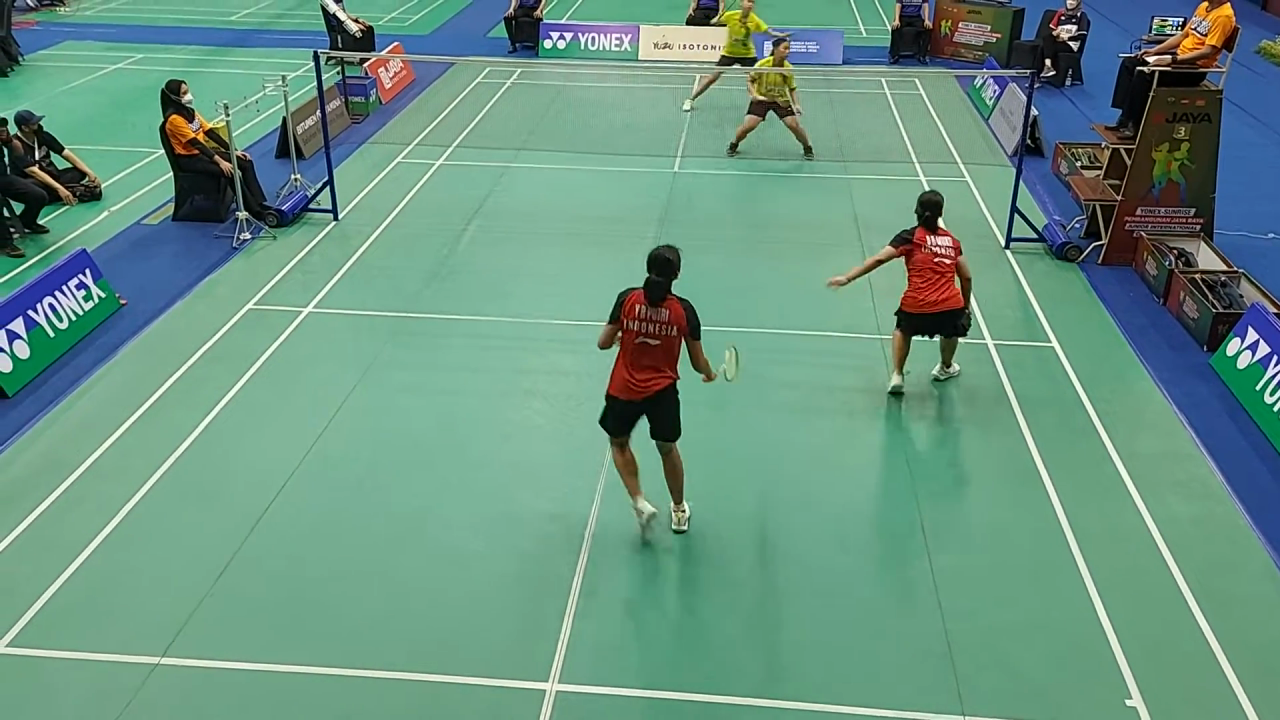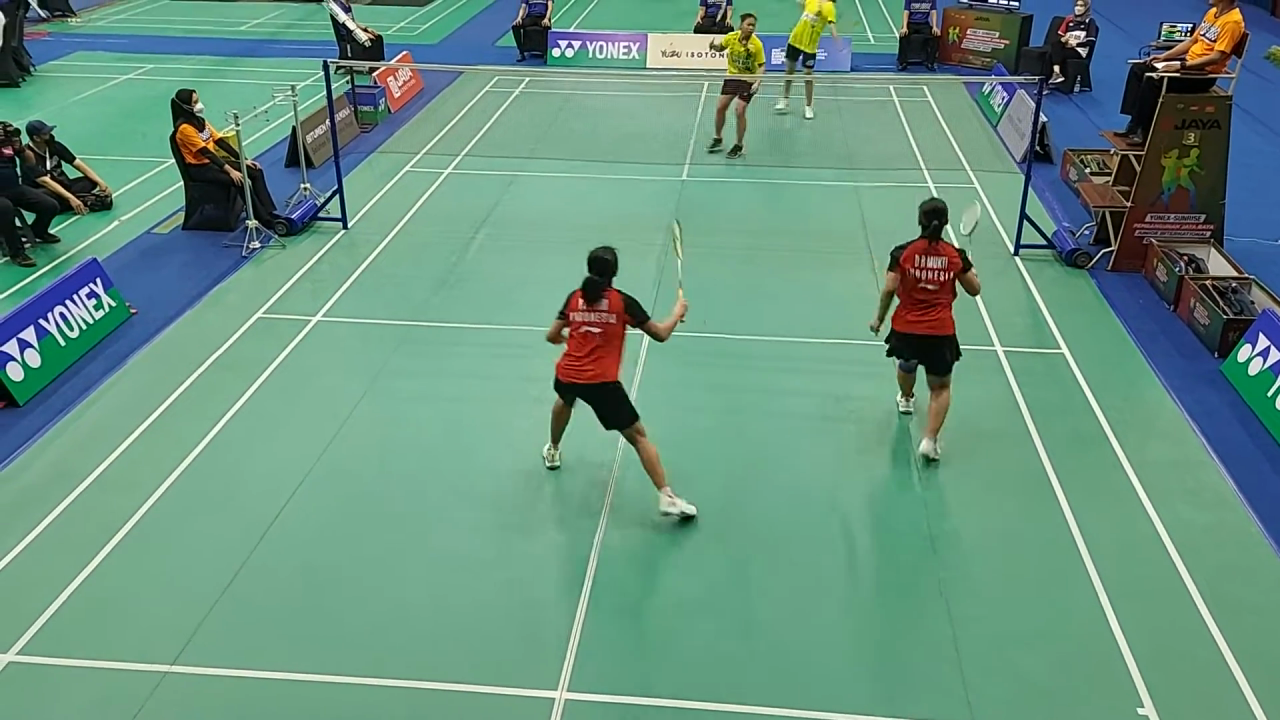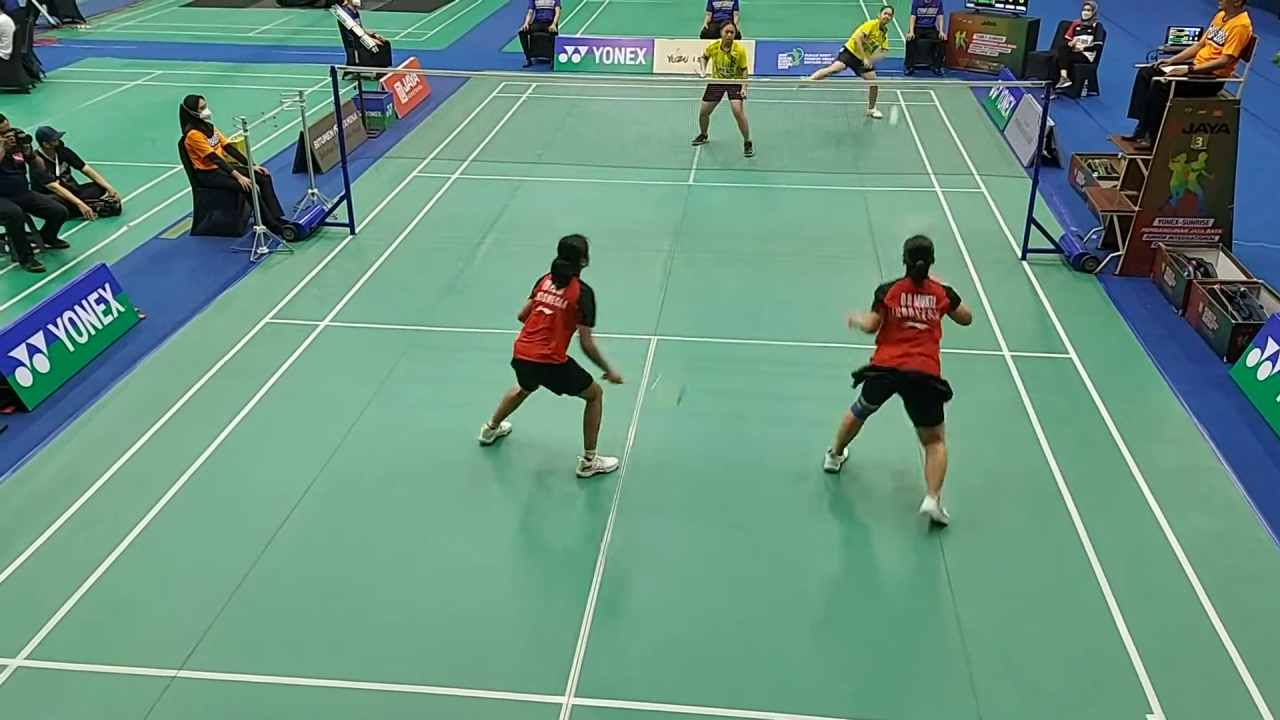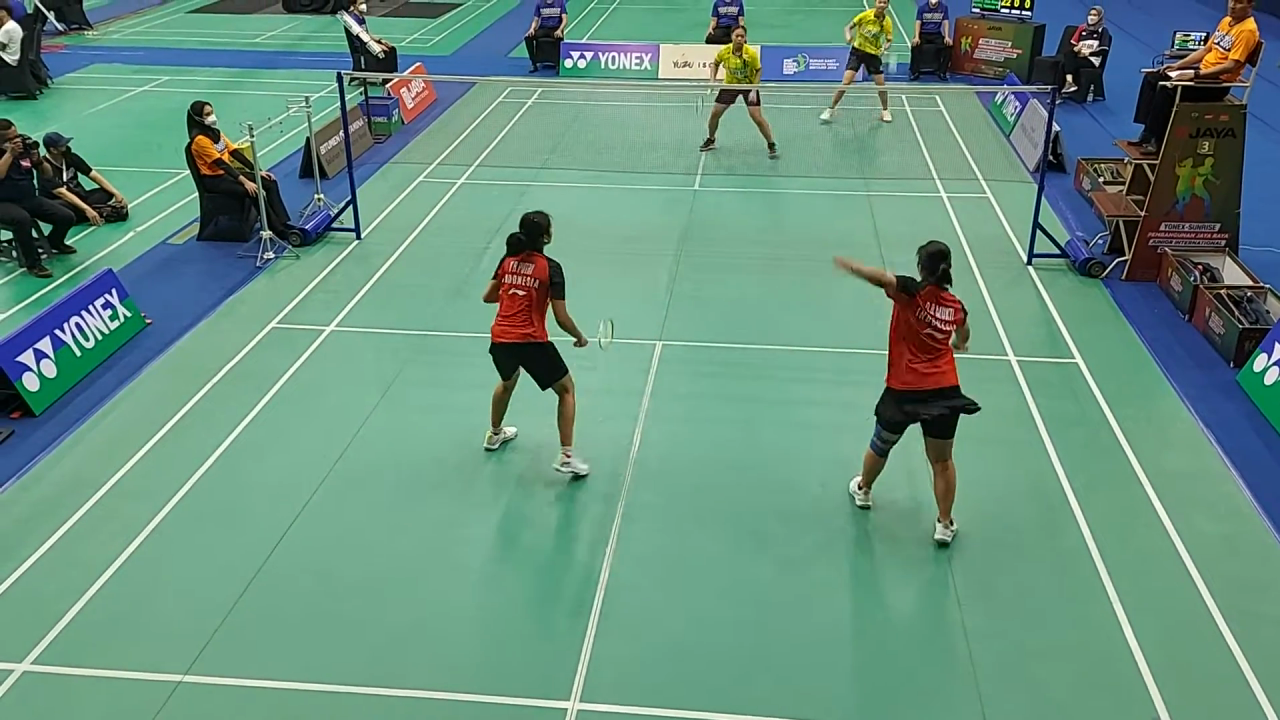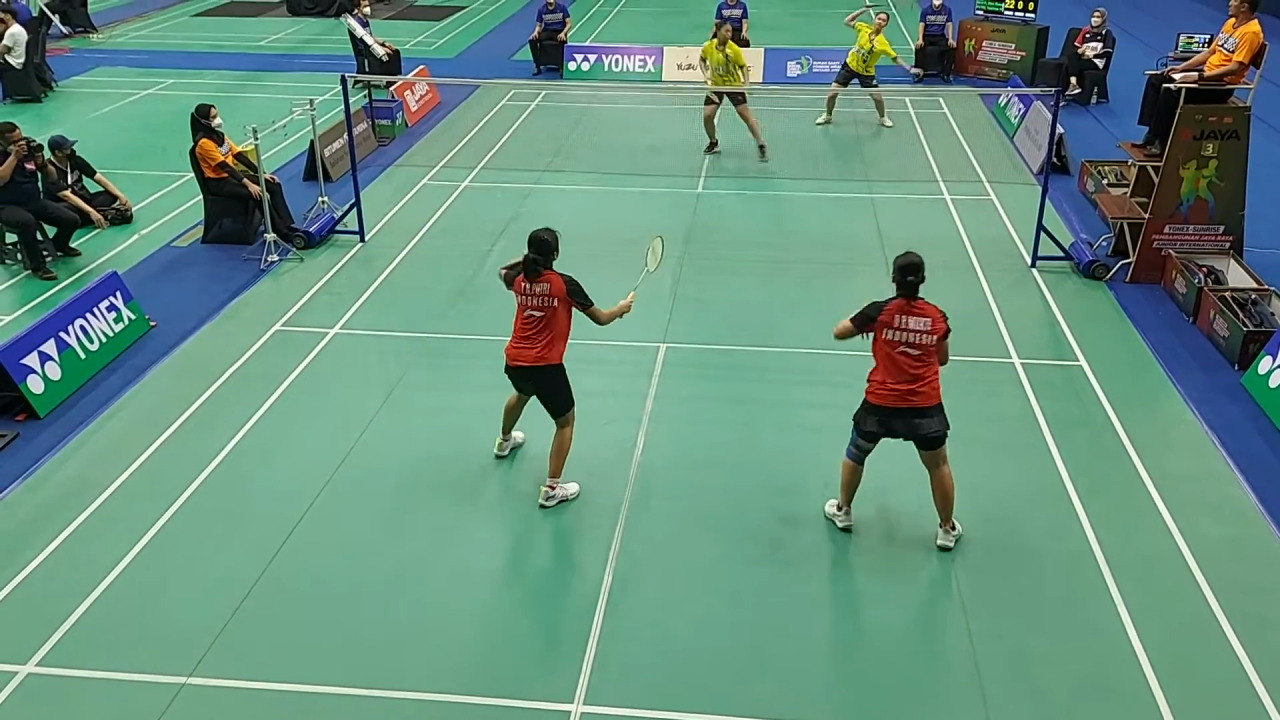
dt=0.4s
person 1, frame 1
left shoulder: (910, 236)
right shoulder: (951, 240)
left elbow: (879, 258)
right elbow: (965, 277)
left wrist: (847, 277)
right wrist: (966, 305)
left hip: (916, 307)
right hip: (949, 307)
left knee: (903, 332)
right knee: (950, 335)
left ankle: (897, 377)
right ankle: (945, 368)
person 1, frame 2
left shoulder: (903, 252)
right shoulder: (956, 256)
left elbow: (889, 290)
right elbow: (974, 290)
left wrist: (878, 319)
right wrist: (965, 266)
left hip: (905, 329)
right hip: (940, 332)
left knee: (906, 367)
right knee: (940, 388)
left ankle: (906, 400)
right ankle: (929, 441)
person 1, frame 3
left shoulder: (889, 290)
right shoulder: (942, 292)
left elbow: (871, 326)
right elbow: (966, 318)
left wrist: (855, 320)
left hip: (886, 367)
right hip: (924, 374)
left knee: (859, 412)
right knee: (935, 441)
left ankle: (834, 455)
right ankle: (933, 501)
person 1, frame 4
left shoulder: (912, 294)
right shoulder: (957, 306)
left elbow: (881, 277)
right elbow: (963, 340)
left wrist: (853, 267)
left hip: (905, 391)
right hip: (946, 394)
left knee: (880, 446)
right knee: (942, 460)
left ankle: (863, 491)
right ankle: (944, 525)
person 1, frame 5
left shoulder: (879, 311)
right shoulder: (938, 317)
left elbow: (839, 332)
right elbow: (942, 358)
left wrist: (856, 321)
left hip: (882, 403)
right hip: (925, 405)
left knee: (856, 452)
right knee: (938, 465)
left ankle: (843, 510)
right ankle: (947, 528)
person 2, frame 1
left shoulder: (627, 299)
right shoulder: (683, 309)
left elbow: (604, 342)
right elbow: (697, 363)
right wrist: (710, 373)
left hip: (623, 391)
right hip: (662, 391)
left knee: (619, 446)
right knee: (668, 449)
left ankle: (640, 503)
right ankle: (679, 512)
person 2, frame 2
left shoulder: (574, 298)
right shoulder: (623, 303)
left elbow: (551, 336)
right elbow: (661, 334)
right wrist: (678, 313)
left hip: (565, 376)
right hip: (601, 382)
left knee: (564, 400)
right knee: (639, 437)
left ankle: (553, 451)
right ankle: (668, 498)
person 2, frame 3
left shoulder: (545, 281)
right shoulder: (583, 292)
left elbow: (522, 316)
right elbow: (587, 344)
right wrist: (608, 370)
left hip: (521, 353)
right hip: (550, 362)
left knee: (526, 387)
right knee: (594, 395)
left ankle: (491, 428)
right ankle: (589, 461)
person 2, frame 4
left shoulder: (507, 261)
right shoulder: (550, 268)
left elbow: (488, 297)
right elbow: (561, 317)
right wrist: (579, 336)
left hip: (500, 339)
right hip: (531, 342)
left knee: (507, 383)
right knee: (566, 390)
left ankle: (495, 435)
right ankle: (567, 455)
person 2, frame 5
left shoulder: (518, 278)
right shoulder: (566, 284)
left elbow: (503, 274)
right elbow: (601, 318)
left wrist: (520, 263)
right wrist: (622, 307)
left hip: (514, 360)
right hip: (545, 365)
left knee: (520, 393)
right knee: (565, 422)
left ankle: (505, 440)
right ankle: (551, 489)
